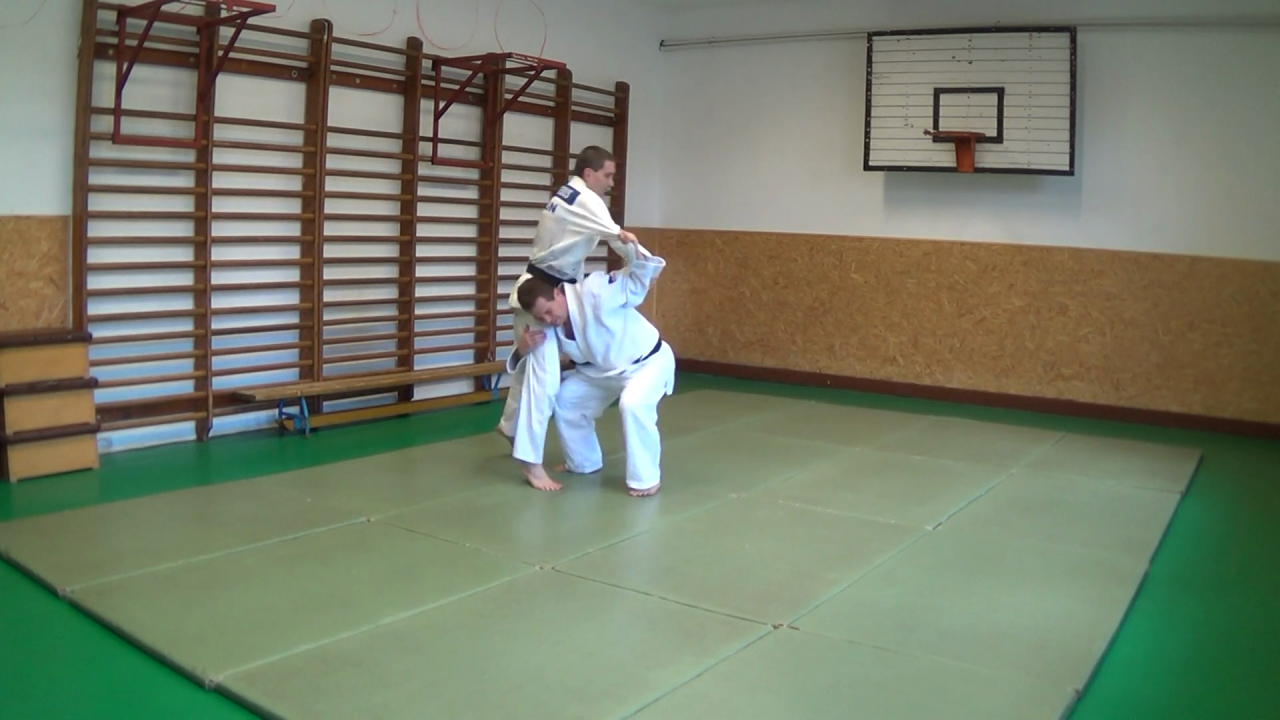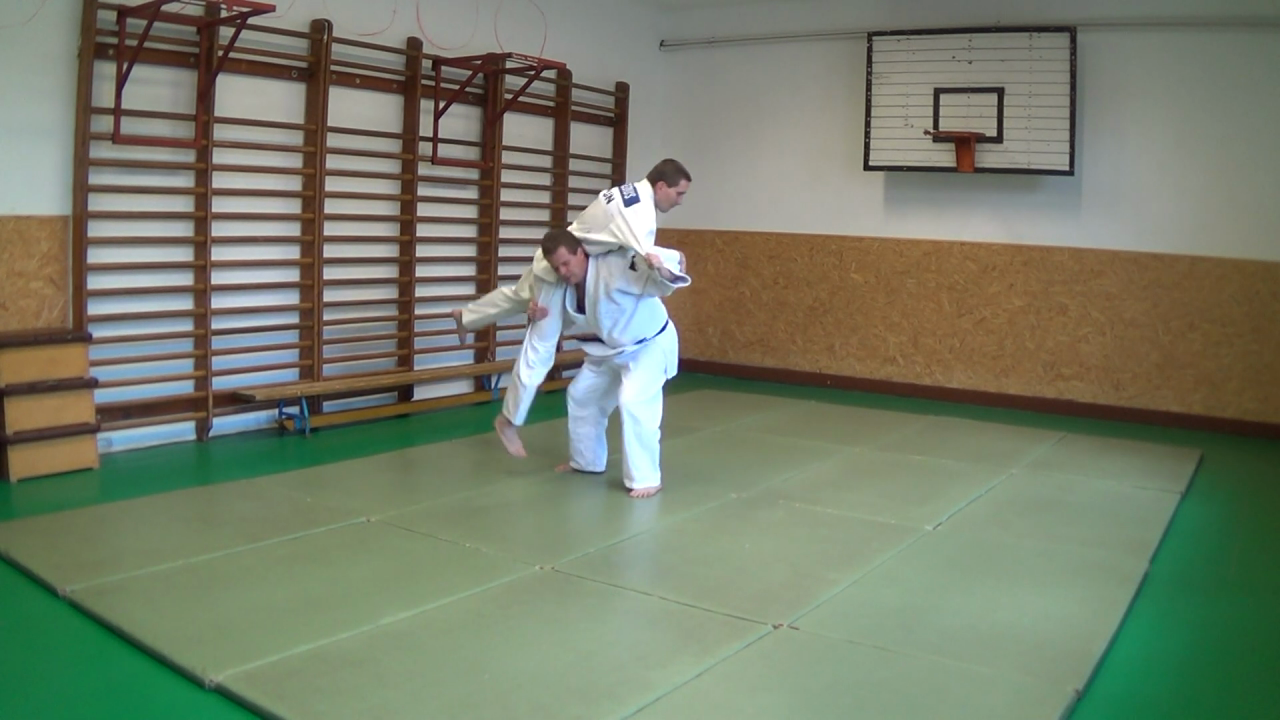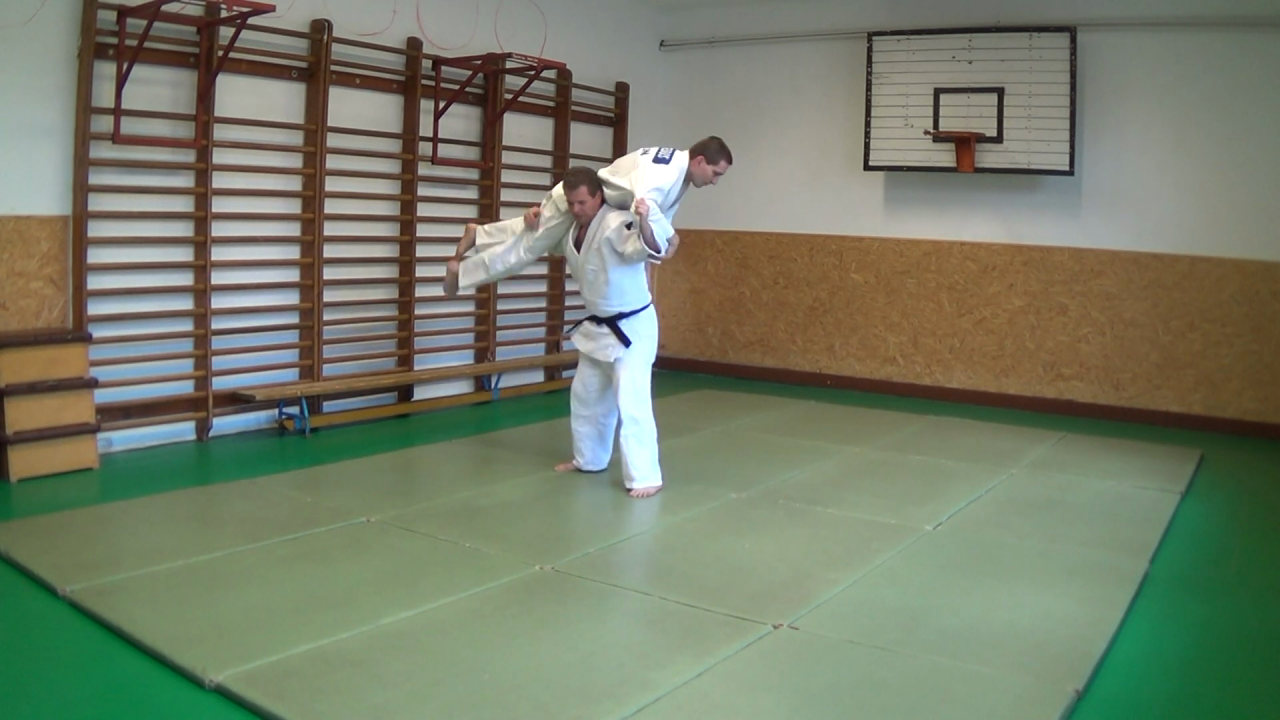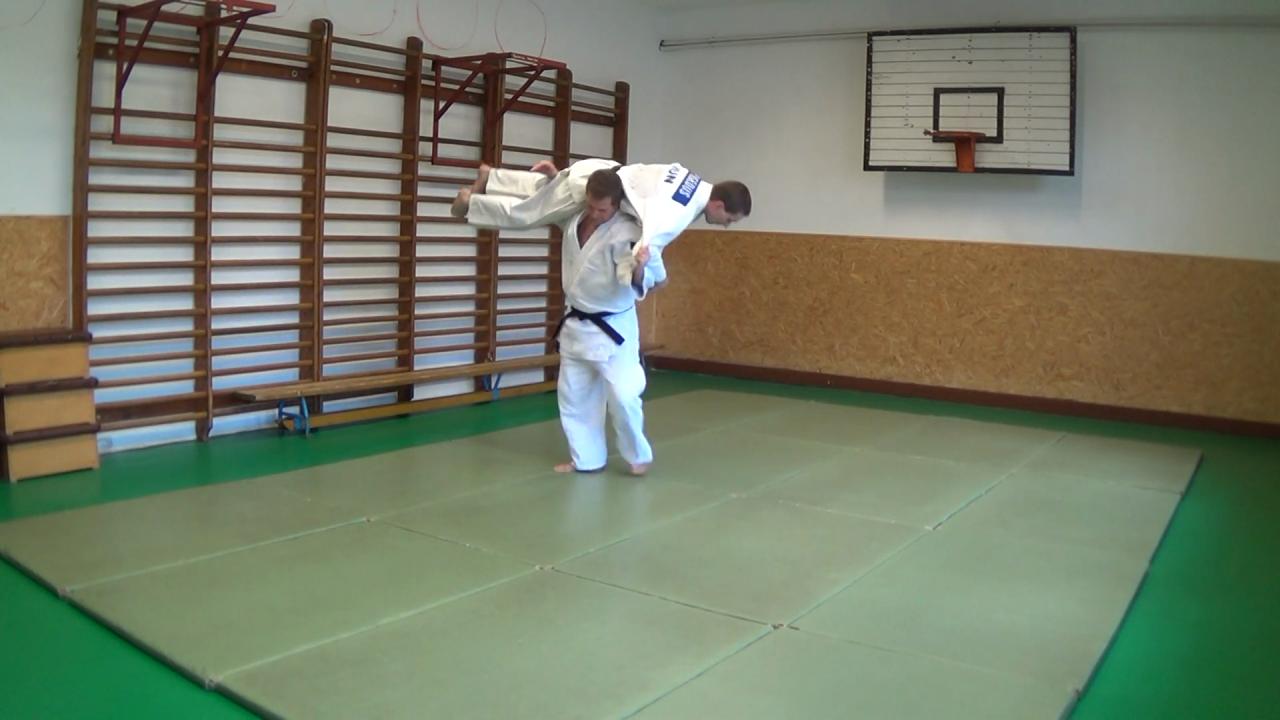
dt=0.4s
person 1, frame 1
left shoulder: (567, 195)
right shoulder: (586, 199)
right elbow: (622, 238)
left knee: (529, 366)
right knee: (544, 377)
left ankle: (512, 427)
right ankle: (531, 462)
person 1, frame 2
left shoulder: (633, 194)
right shoulder: (639, 210)
right elbow: (647, 257)
right hip: (558, 268)
left knee: (519, 297)
right knee: (540, 348)
left ankle: (467, 316)
right ankle: (510, 420)
person 1, frame 3
left shoulder: (680, 178)
right shoulder: (665, 171)
left elbow: (662, 213)
right elbow: (644, 201)
right wrist: (663, 238)
left knee: (530, 229)
right knee: (525, 249)
left ankle: (478, 235)
right ankle: (461, 271)
person 1, frame 4
left shoulder: (697, 188)
right shoulder: (680, 209)
right elbow: (653, 234)
left hip: (603, 172)
left knee: (537, 189)
right knee: (529, 211)
left ankle: (489, 177)
right ankle: (471, 202)
person 2, frame 1
left shoulder: (594, 292)
right shoulder: (550, 327)
left elbow: (639, 279)
left wrist: (635, 250)
left hip: (648, 362)
left knee: (634, 405)
right knee: (566, 399)
left ankle: (645, 480)
right ankle: (583, 462)
person 2, frame 2
left shoulder: (614, 266)
right shoulder: (565, 285)
left elbow: (659, 280)
right elbow: (560, 314)
left wrist: (660, 266)
right wrist: (541, 314)
left hip: (652, 343)
right hip: (611, 348)
left knee: (634, 403)
right knee: (581, 394)
left ankle: (645, 478)
right ankle: (586, 461)
person 2, frame 3
left shoulder: (618, 223)
right shoulder: (572, 230)
left elbow: (651, 246)
left wrist: (645, 222)
left hip: (633, 325)
right hip: (597, 325)
left knee: (631, 401)
right knee: (586, 394)
left ankle: (645, 476)
right ankle: (589, 459)
person 2, frame 4
left shoulder: (623, 233)
right shoulder: (573, 215)
left elbow: (635, 281)
left wrist: (640, 268)
left hip: (613, 326)
right hip: (576, 324)
left knee: (623, 394)
right knee: (573, 395)
left ankle: (637, 455)
right ankle: (586, 459)
